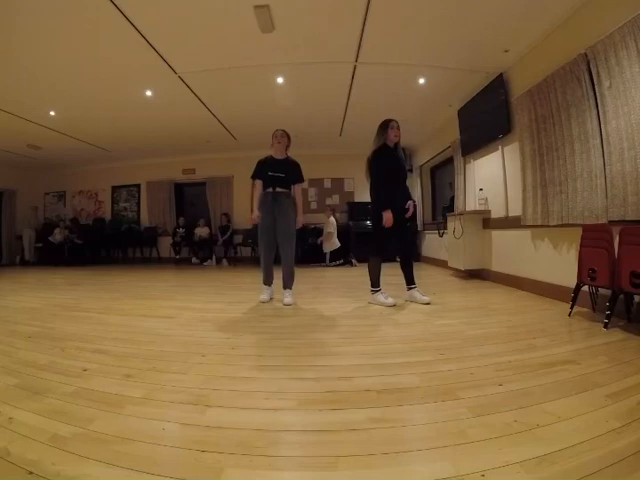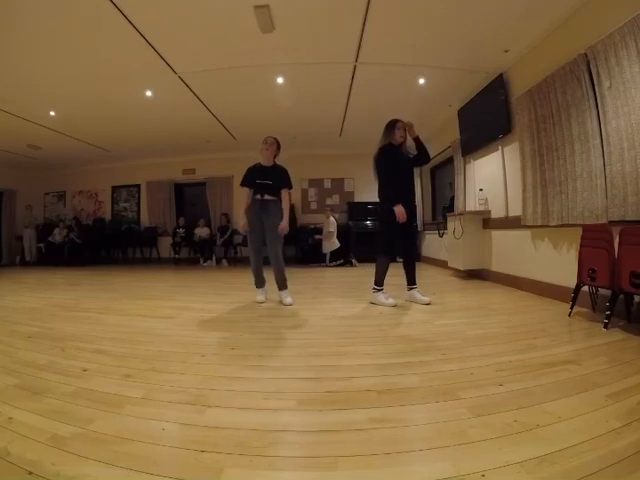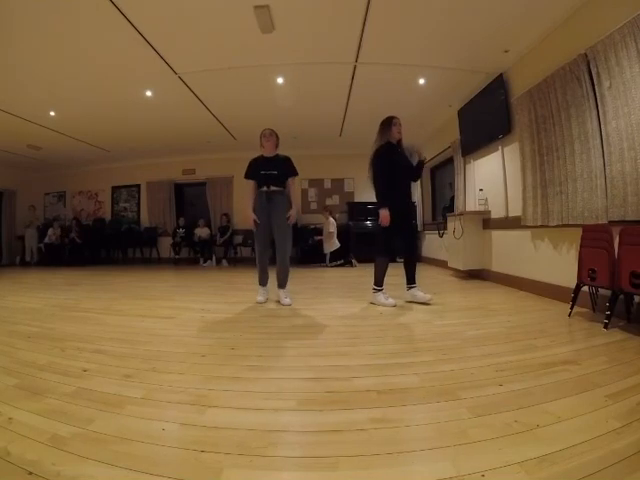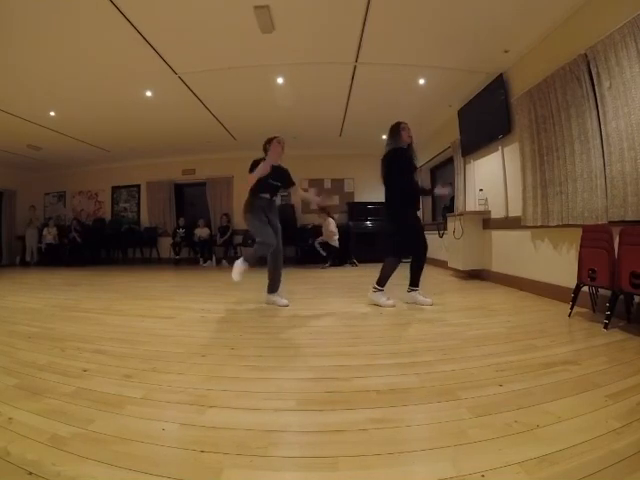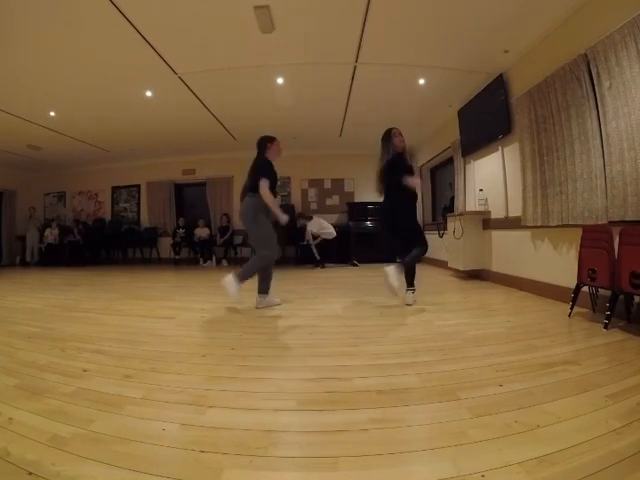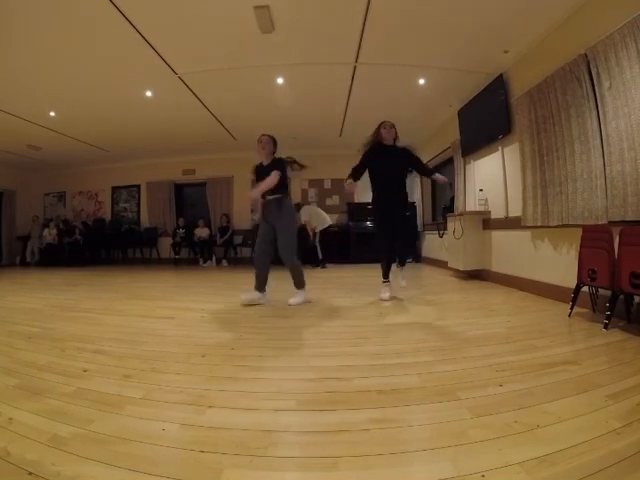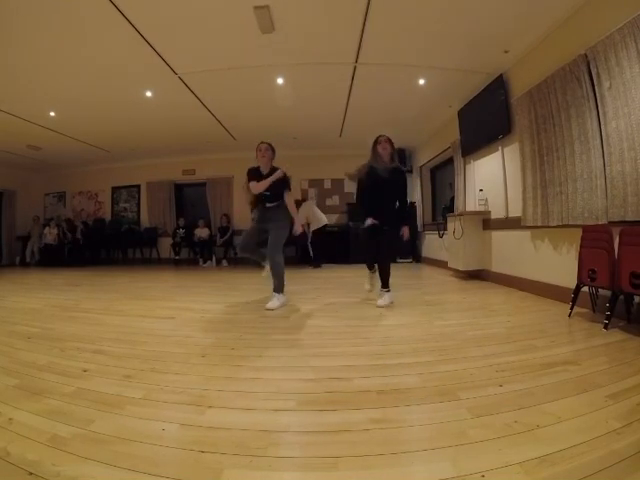
dt=0.7s
person 1, frame 1
left shoulder: (397, 155)
right shoulder: (378, 155)
right elbow: (376, 185)
left wrist: (410, 200)
right wrist: (385, 209)
left hip: (400, 210)
right hip: (383, 210)
left knee: (407, 247)
right knee: (379, 248)
left ankle: (411, 289)
right ankle: (375, 292)
person 1, frame 2
left shoulder: (404, 155)
right shoulder: (385, 152)
left elbow: (425, 158)
right elbow: (385, 181)
left wrist: (415, 136)
right wrist: (395, 204)
left hip: (408, 206)
right hip: (391, 207)
left knee: (410, 248)
right knee: (387, 247)
left ankle: (412, 289)
right ankle: (377, 291)
person 1, frame 3
left shoulder: (401, 153)
right shoulder: (382, 152)
left elbow: (414, 176)
right elbow: (379, 181)
left wrist: (421, 163)
right wrist: (383, 207)
left hip: (405, 206)
right hip: (390, 207)
left knee: (411, 246)
right knee: (386, 247)
left ankle: (412, 289)
right ankle: (377, 291)
person 1, frame 4
left shoulder: (405, 156)
right shoulder: (394, 155)
right elbow: (393, 181)
left wrist: (432, 191)
left hip: (407, 210)
right hip: (398, 210)
left knee: (420, 248)
right knee: (399, 249)
left ankle: (413, 291)
right ankle: (377, 291)
person 1, frame 5
left shoulder: (401, 161)
right shoulder: (395, 160)
right elbow: (387, 176)
right wrist: (406, 180)
left hip: (399, 212)
right hip: (399, 212)
left knee: (406, 250)
right knee: (421, 245)
left ankle: (410, 291)
right ankle: (396, 270)
person 1, frame 6
left shoulder: (403, 153)
right shoulder: (373, 152)
left elbow: (419, 165)
right elbow: (359, 168)
left wrist: (434, 175)
right wrist: (351, 179)
left hip: (400, 203)
right hip: (381, 204)
left knee: (401, 241)
right knee: (385, 242)
left ankle: (400, 271)
right ankle: (385, 284)
person 1, frame 7
left shoulder: (398, 172)
right shoulder: (369, 170)
left elbow: (403, 199)
right elbow: (361, 195)
left wrist: (405, 223)
right wrist: (367, 216)
left hip: (391, 218)
right hip: (372, 217)
left knee: (384, 253)
right knee: (371, 252)
left ankle: (386, 291)
right ankle: (371, 271)
person 2, frame 1
left shoulder: (293, 164)
right shoulder: (263, 163)
left elbow: (298, 190)
right elbow: (257, 187)
left wrist: (300, 213)
right wrist: (255, 209)
left hip: (286, 203)
right hip: (266, 203)
left knee: (287, 247)
right knee: (266, 247)
left ankle: (287, 289)
right ankle: (268, 287)
person 2, frame 2
left shoulder: (281, 171)
right shoulder: (252, 170)
left elbow: (285, 197)
right elbow: (246, 195)
left wrist: (285, 219)
right wrist: (243, 217)
left hip: (273, 210)
right hip: (255, 210)
left knee: (275, 251)
right knee: (255, 251)
left ankle: (283, 290)
right ankle: (260, 288)
person 2, frame 3
left shoulder: (285, 161)
right shoulder: (255, 163)
left elbow: (291, 185)
right elbow: (252, 188)
left wrist: (294, 207)
right wrist: (250, 210)
left hip: (281, 202)
right hip: (261, 203)
left knee: (283, 246)
right knee: (262, 247)
left ankle: (282, 289)
right ankle: (263, 288)
person 2, frame 4
left shoulder: (283, 171)
right shoulder: (259, 163)
left elbow: (296, 191)
right elbow: (249, 184)
left wrist: (313, 198)
right wrist: (261, 170)
left hip: (271, 210)
right hip: (255, 208)
left knee: (277, 253)
right knee: (268, 242)
left ankle: (273, 294)
right ankle: (243, 262)
person 2, frame 5
left shoulder: (263, 164)
right shoulder: (264, 163)
right elbow: (264, 191)
right wrist: (279, 213)
left hip: (258, 211)
right hip: (253, 209)
left knee: (269, 253)
right knee: (269, 252)
left ankle: (263, 296)
right ankle: (235, 278)
person 2, frame 6
left shoulder: (279, 164)
right shoulder: (258, 169)
left elbow: (273, 179)
left wrist: (257, 191)
right wrist: (260, 212)
left hip: (282, 209)
right hip: (267, 212)
left knee: (287, 253)
right knee: (260, 254)
left ankle: (302, 291)
right ankle: (259, 293)
person 2, frame 7
left shoulder: (281, 176)
right shoulder: (252, 172)
left elbow: (288, 199)
right elbow: (255, 189)
left wrist: (297, 221)
right wrist: (273, 177)
left hip: (279, 216)
right hip: (261, 215)
left knee: (274, 252)
right knee: (244, 245)
left ankle: (279, 295)
right ankle: (266, 259)
